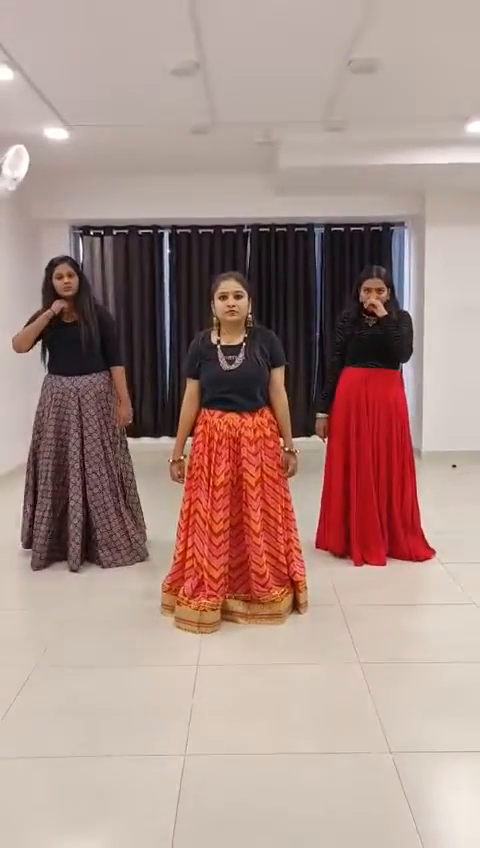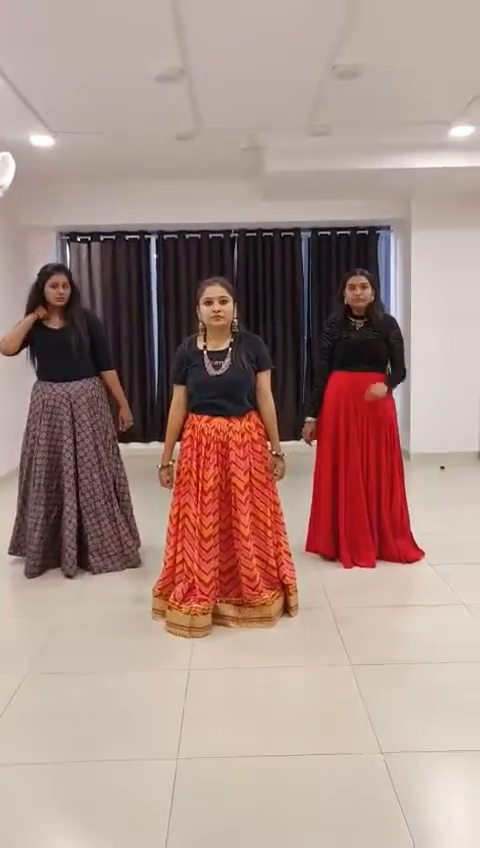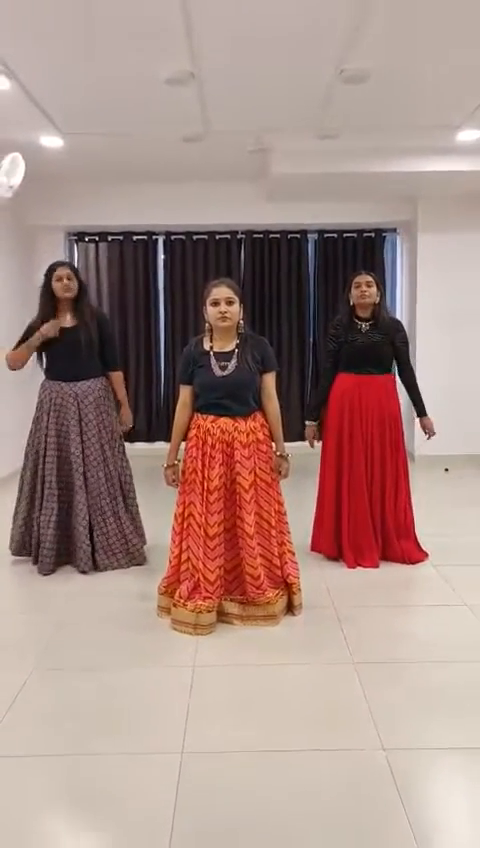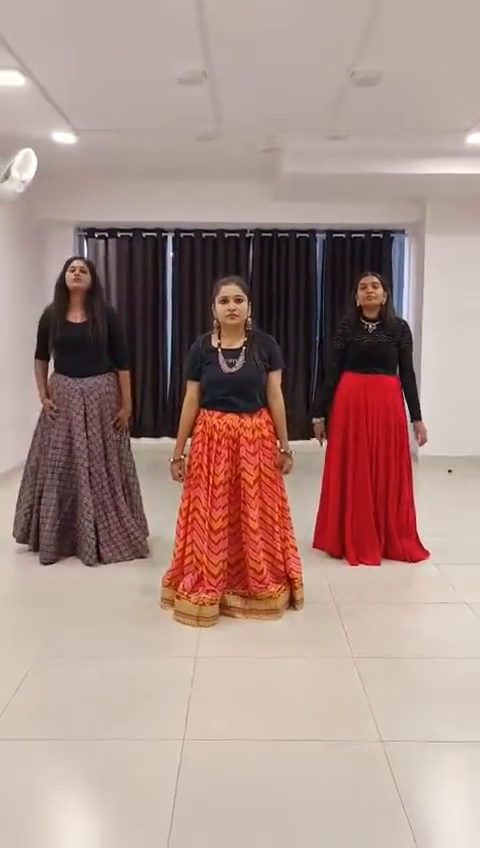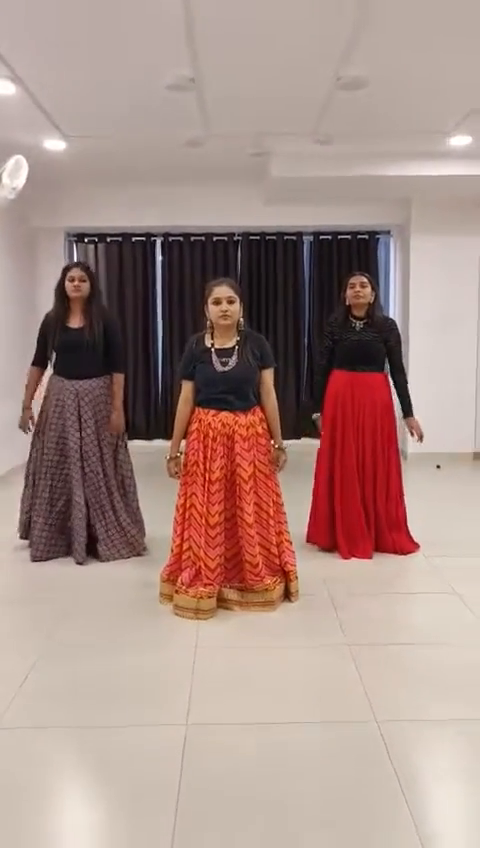
dt=0.4s
person 1, frame 1
left shoulder: (266, 341)
right shoulder: (201, 345)
left elbow: (278, 395)
right elbow: (191, 400)
left wrist: (289, 445)
right wrist: (177, 452)
left hip: (258, 439)
right hip: (213, 440)
left knee: (259, 516)
right knee: (212, 519)
left ankle: (261, 590)
right ankle: (208, 592)
person 1, frame 2
left shoulder: (252, 345)
right shoulder: (187, 351)
left elbow: (265, 399)
right elbow: (178, 406)
left wrist: (276, 449)
right wrist: (165, 458)
left hip: (246, 443)
right hip: (201, 445)
left knee: (247, 521)
right knee: (201, 523)
left ankle: (252, 593)
right ankle: (198, 596)
person 1, frame 3
left shoulder: (258, 347)
right shoulder: (193, 352)
left elbow: (270, 400)
right elbow: (184, 406)
left wrist: (281, 450)
right wrist: (171, 458)
left hip: (250, 443)
right hip: (206, 444)
left knee: (252, 521)
right knee: (206, 522)
left ankle: (256, 592)
right ankle: (203, 594)
person 1, frame 4
left shoulder: (265, 345)
right shoulder: (201, 348)
left elbow: (275, 397)
right elbow: (191, 402)
left wrist: (285, 446)
right wrist: (178, 452)
left hip: (256, 439)
right hip: (213, 440)
left knee: (256, 515)
right knee: (211, 517)
left ankle: (258, 586)
right ankle: (206, 588)
person 1, frame 5
left shoulder: (256, 344)
right shoulder: (195, 348)
left elbow: (268, 395)
right elbow: (185, 401)
left wrist: (278, 442)
right wrist: (173, 450)
left hip: (249, 436)
right hip: (207, 437)
left knee: (251, 510)
right knee: (207, 512)
left ankle: (254, 579)
right ankle: (203, 581)
person 2, frame 1
left shoulder: (97, 314)
right shoulder: (44, 316)
left elbow: (115, 360)
right elbow: (19, 346)
left wrist: (124, 401)
right wrist: (50, 314)
left hip: (95, 395)
right hip: (58, 397)
left knee: (99, 468)
right knee: (57, 470)
left ankle: (107, 541)
right ankle: (55, 541)
person 2, frame 2
left shoulder: (86, 320)
right shoulder: (33, 326)
left elbow: (105, 364)
left wrist: (123, 404)
right wrist: (32, 317)
left hip: (87, 401)
right hip: (49, 404)
left knee: (92, 474)
right knee: (49, 476)
left ankle: (99, 546)
right ankle: (47, 547)
person 2, frame 3
left shoulder: (96, 319)
right shoulder: (42, 325)
left elbow: (113, 365)
right elbow: (13, 361)
left wrist: (124, 405)
right wrist: (39, 336)
left hip: (94, 401)
right hip: (56, 402)
left knee: (98, 473)
right knee: (56, 475)
left ankle: (106, 544)
right ankle: (53, 544)
person 2, frame 4
left shoulder: (105, 315)
right shoulder: (51, 315)
left elbow: (121, 362)
right elbow: (41, 358)
left wrist: (126, 404)
right wrist: (43, 395)
left hip: (101, 396)
right hip: (64, 396)
left knee: (103, 469)
right knee: (59, 470)
left ankle: (110, 537)
right ankle: (57, 536)
person 2, frame 5
left shoulder: (103, 320)
right shoulder: (52, 320)
left elbow: (117, 367)
right elbow: (39, 364)
left wrist: (118, 408)
right wrist: (26, 404)
left hip: (96, 398)
right hip: (60, 398)
left knee: (99, 470)
right knee: (56, 469)
left ankle: (108, 535)
right ankle: (54, 536)
person 3, frame 1
left shoulder: (400, 318)
right shoulder: (347, 319)
left elbow: (403, 354)
right elbow: (334, 365)
left wrist: (384, 317)
right wrist: (323, 410)
left hip: (387, 399)
right hip: (351, 398)
left knee: (390, 470)
right knee: (351, 470)
left ankle: (397, 538)
right ankle: (352, 538)
person 3, frame 2
left shoulder: (387, 324)
right shoulder: (334, 325)
left elbow: (400, 370)
right elbow: (323, 371)
left wrist: (385, 386)
right wrist: (311, 415)
left hip: (377, 404)
right hip: (339, 402)
left knee: (380, 473)
right knee: (340, 473)
left ankle: (387, 540)
right ankle: (343, 540)
person 3, frame 3
left shoulder: (393, 327)
right shoulder: (339, 327)
left elbow: (406, 370)
right elbow: (327, 372)
left wrist: (422, 413)
right wrist: (313, 417)
left hip: (382, 403)
right hip: (345, 403)
left knee: (385, 473)
right knee: (347, 473)
left ankle: (391, 542)
right ankle: (349, 542)
person 3, frame 4
left shoulder: (399, 327)
right shoulder: (346, 327)
left elbow: (407, 373)
right elbow: (333, 372)
left wrist: (417, 417)
right wrist: (320, 415)
left hip: (387, 404)
right hip: (350, 402)
left knee: (389, 473)
right knee: (350, 472)
left ankle: (393, 540)
right ankle: (351, 539)
person 3, frame 5
left shoulder: (387, 326)
right shoulder: (335, 325)
left elbow: (397, 370)
right elbow: (324, 369)
left wrist: (409, 414)
right wrist: (318, 410)
left hip: (376, 400)
right hip: (340, 399)
left knee: (378, 467)
right knee: (341, 467)
left ankle: (384, 534)
right ankle: (344, 534)
